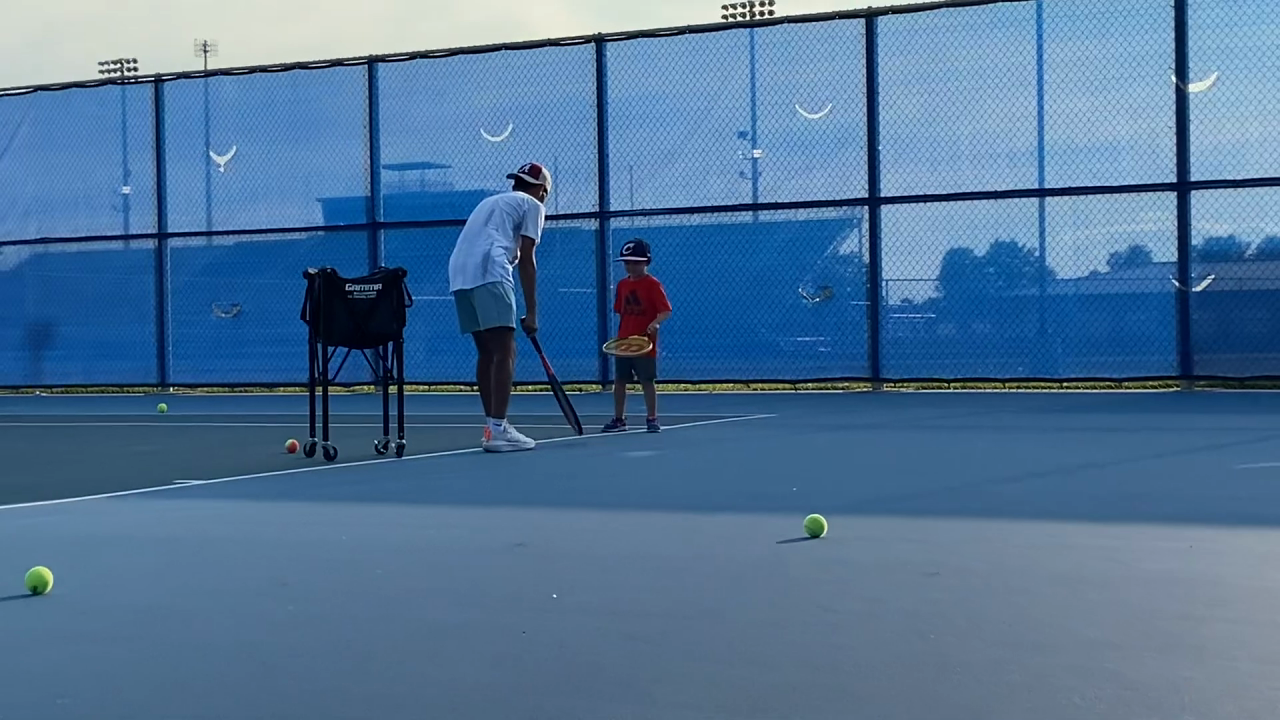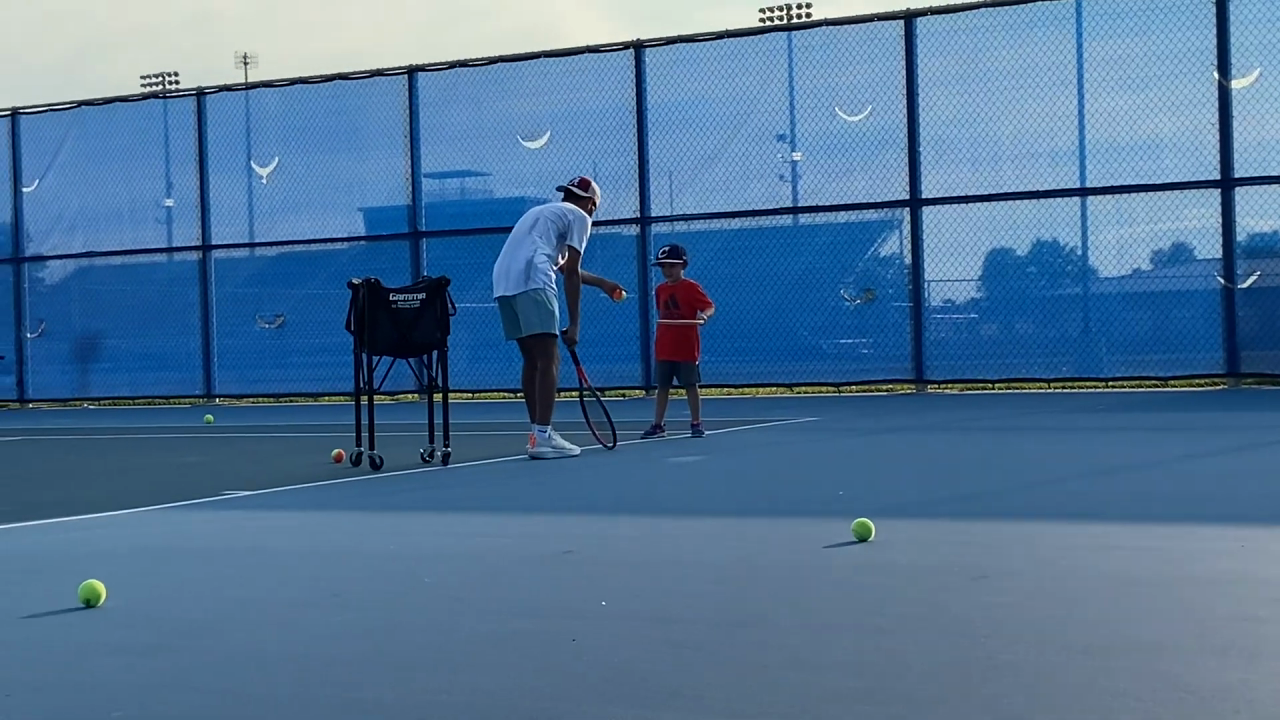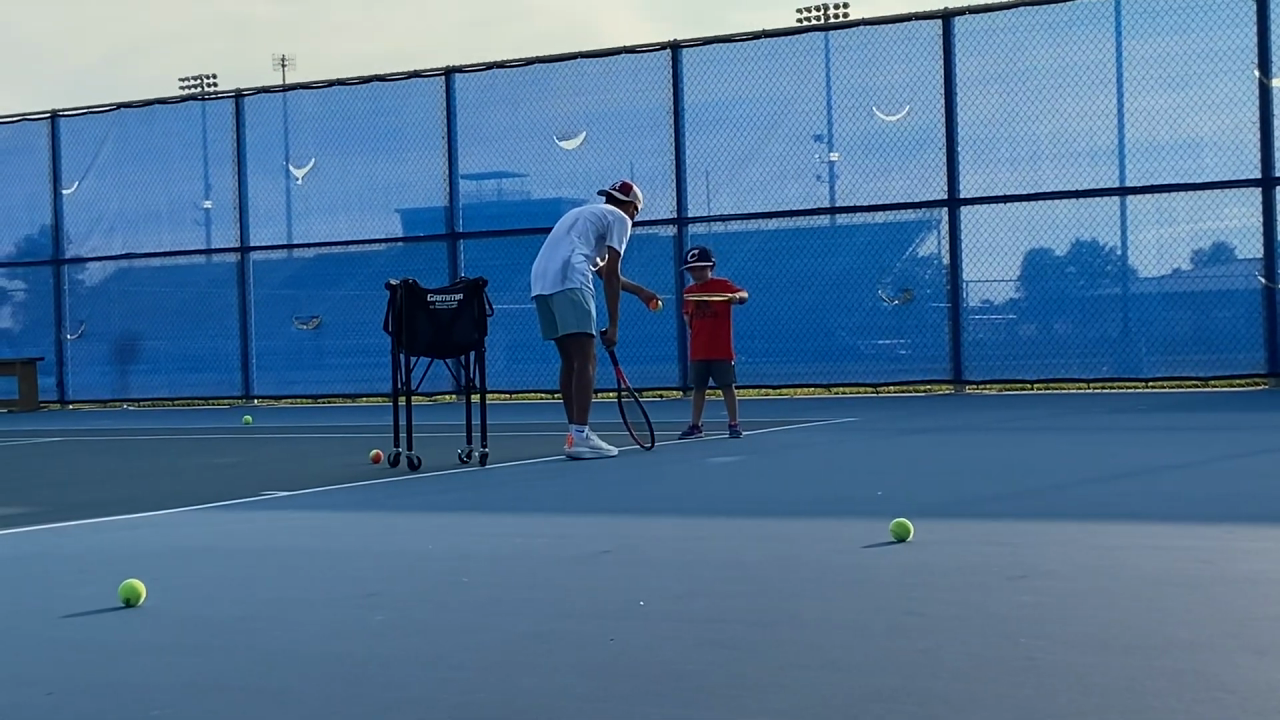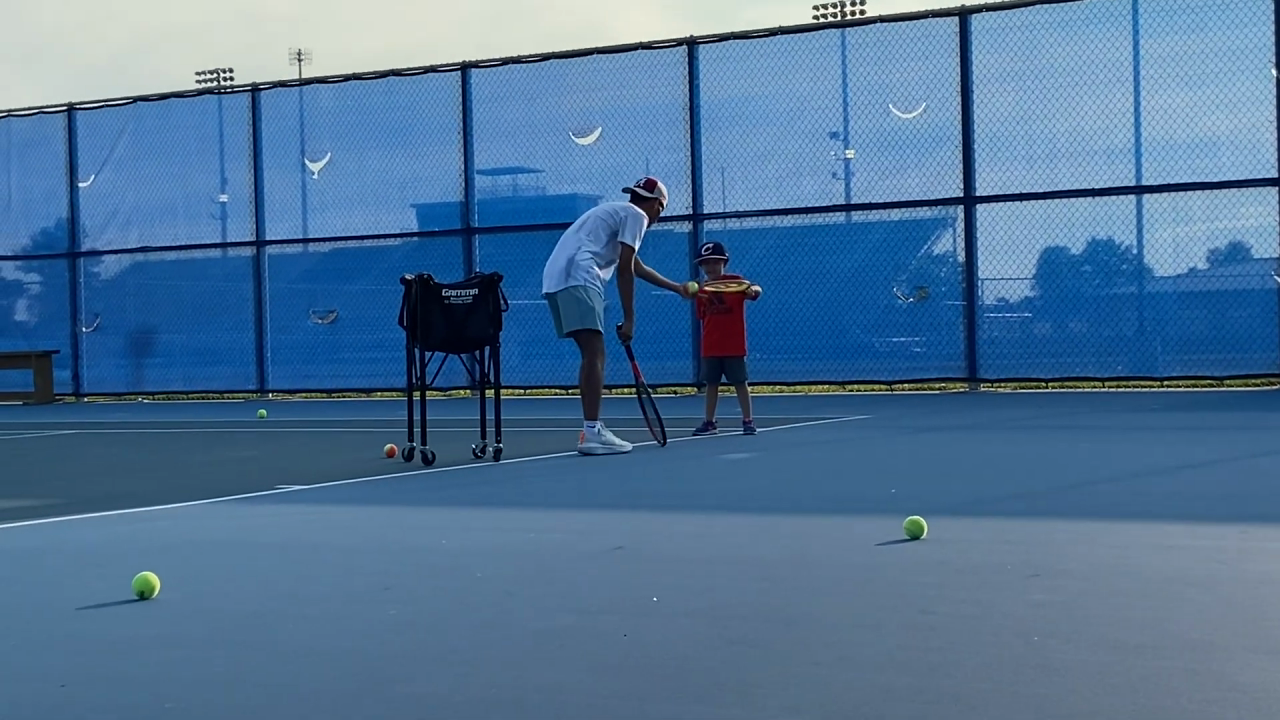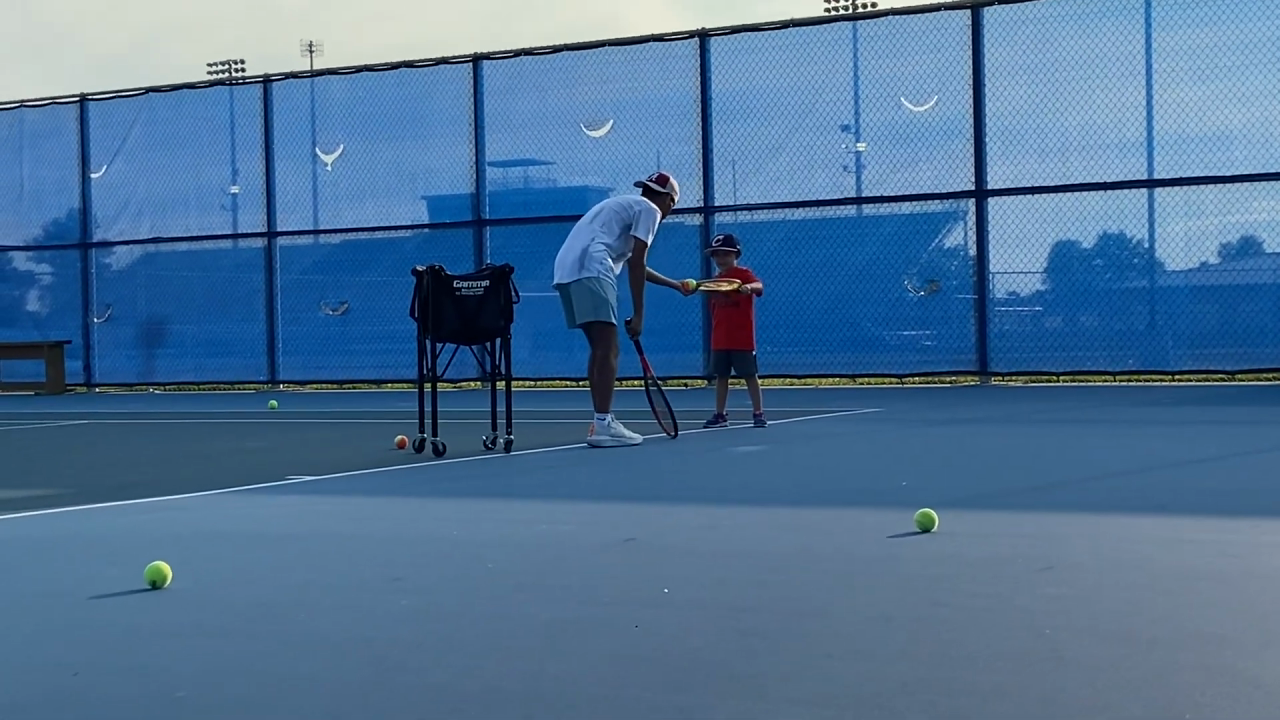
dt=1s
person 1, frame 1
left shoulder: (492, 201)
right shoulder: (532, 205)
right elbow: (526, 261)
right wrist: (531, 312)
left hip: (460, 274)
right hip: (489, 275)
left knee: (488, 353)
right knee: (505, 353)
left ankle: (493, 427)
right ankle: (498, 431)
person 1, frame 2
left shoulder: (542, 212)
right shoulder: (579, 216)
left elbow: (563, 267)
right elbow: (571, 274)
left wrist: (603, 283)
right wrist: (574, 324)
left hip: (504, 282)
right hip: (532, 283)
left knee: (533, 360)
right knee: (548, 360)
left ankle: (538, 434)
right ankle: (543, 437)
person 1, frame 3
left shoulder: (585, 214)
right shoulder: (619, 218)
left elbow: (603, 272)
right elbow: (612, 274)
left wrist: (640, 292)
right wrist: (613, 325)
left hip: (541, 282)
right hip: (569, 282)
left knee: (570, 361)
right knee: (585, 360)
left ankle: (575, 434)
right ankle: (580, 437)
person 1, frame 4
left shoulder: (615, 213)
right shoulder: (636, 215)
left elbow: (637, 268)
right elbow: (625, 270)
left wrist: (676, 288)
right wrist: (629, 319)
left hip: (556, 278)
right hip: (577, 279)
left knee: (591, 356)
right knee: (596, 355)
left ankle: (592, 429)
right ankle: (592, 433)
person 1, frame 5
left shoulder: (625, 206)
right shoulder: (649, 209)
left elbow: (634, 266)
right elbow: (637, 264)
left wrist: (675, 285)
right wrist: (638, 314)
left hip: (566, 270)
right hip: (590, 271)
left knee: (600, 348)
right knee: (609, 348)
left ankle: (602, 422)
right ankle: (603, 426)
person 2, frame 1
left shoulder: (653, 284)
right shoulder: (622, 285)
left elbow: (666, 310)
left wrist: (656, 323)
right wrist: (620, 335)
left knee: (647, 381)
right knee: (620, 380)
left ankle: (652, 419)
right ankle: (619, 419)
person 2, frame 2
left shoulder: (691, 287)
right shoulder: (660, 289)
left elbow: (710, 306)
left wrist: (704, 315)
right wrist: (663, 325)
left hip: (686, 348)
right hip: (664, 348)
left knee: (690, 385)
right knee: (662, 386)
left ankle: (696, 424)
right ankle: (658, 425)
person 2, frame 3
left shoulder: (722, 285)
right shoulder: (689, 292)
left elbow: (744, 294)
left wrist: (737, 296)
right wrist: (689, 321)
left hip: (721, 349)
right hip: (698, 350)
left knee: (727, 386)
right knee: (698, 387)
left ankle: (734, 424)
right ankle: (695, 426)
person 2, frame 4
left shoulder: (735, 281)
right shoulder: (701, 290)
left elbow: (756, 290)
right elbow: (703, 317)
left wrist: (752, 290)
right wrist: (704, 335)
left hip: (734, 345)
right hip: (710, 347)
left knee: (740, 382)
right knee: (711, 383)
left ankle: (748, 421)
right ankle: (709, 422)
person 2, frame 5
left shoulder: (743, 273)
left elbow: (758, 286)
left wrist: (748, 287)
left hip: (743, 337)
right hip: (720, 339)
left knee: (750, 375)
right knee: (721, 376)
left ankle: (758, 413)
right ankle: (720, 415)
